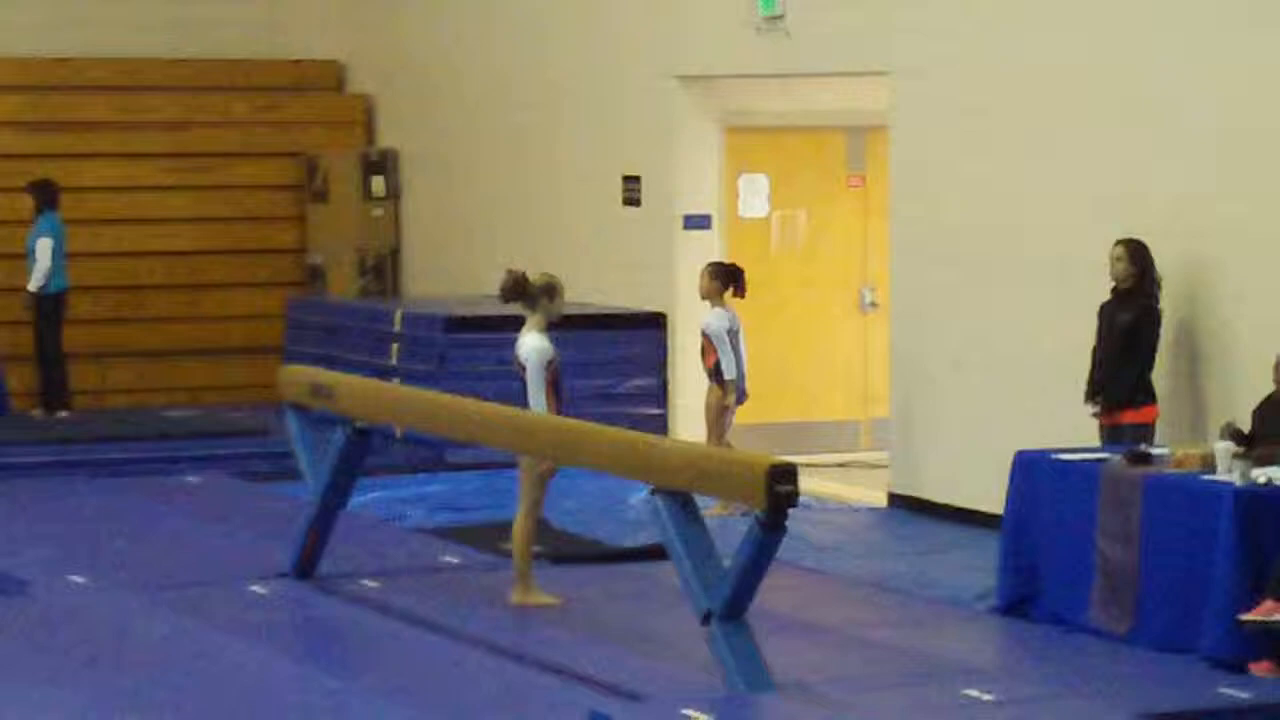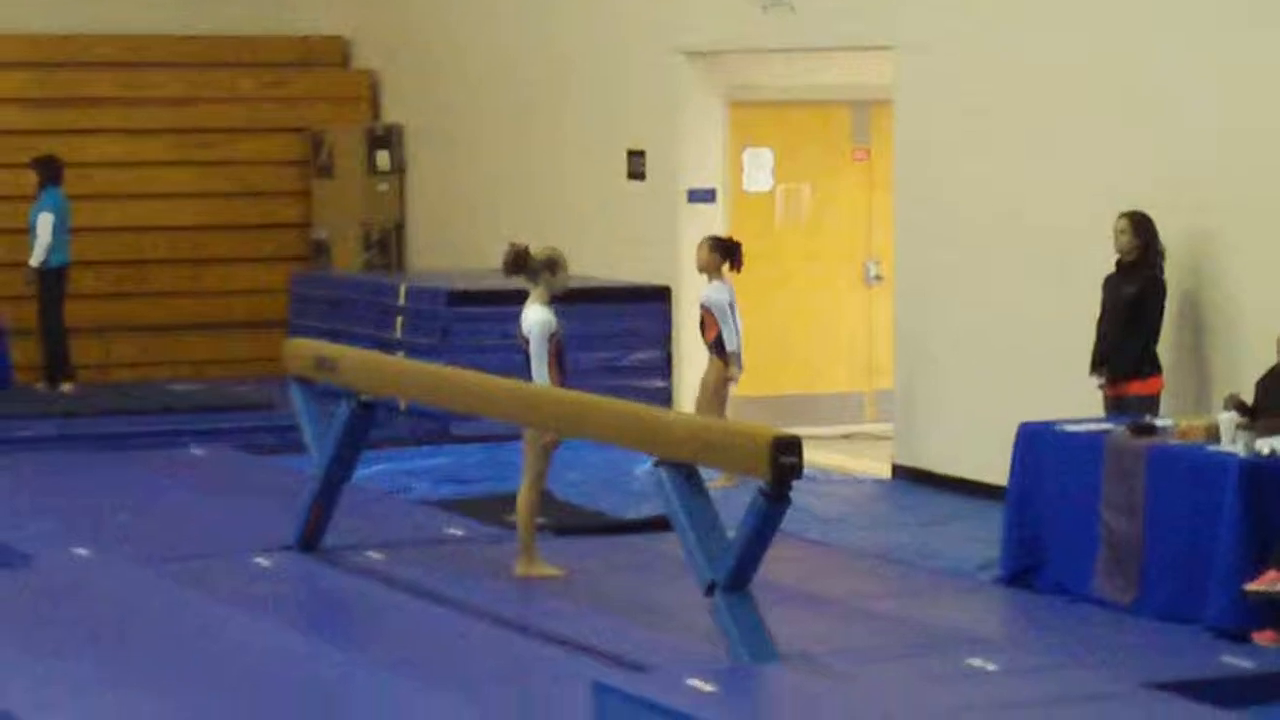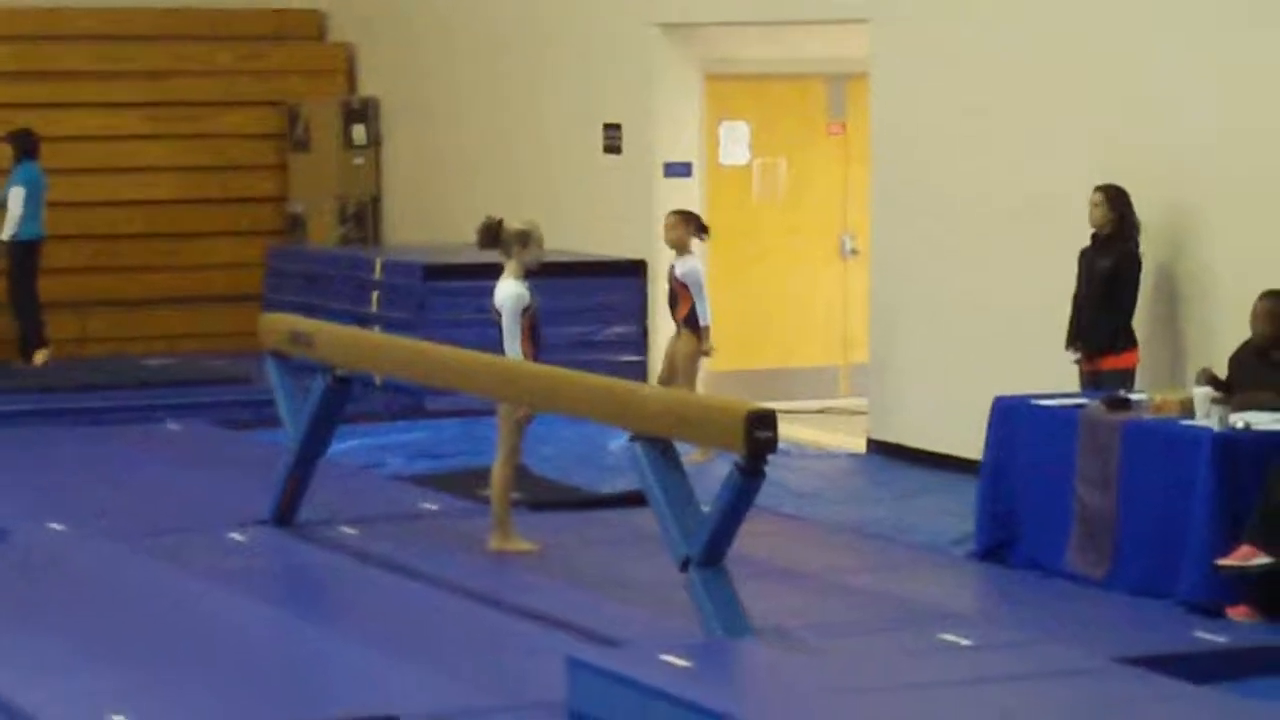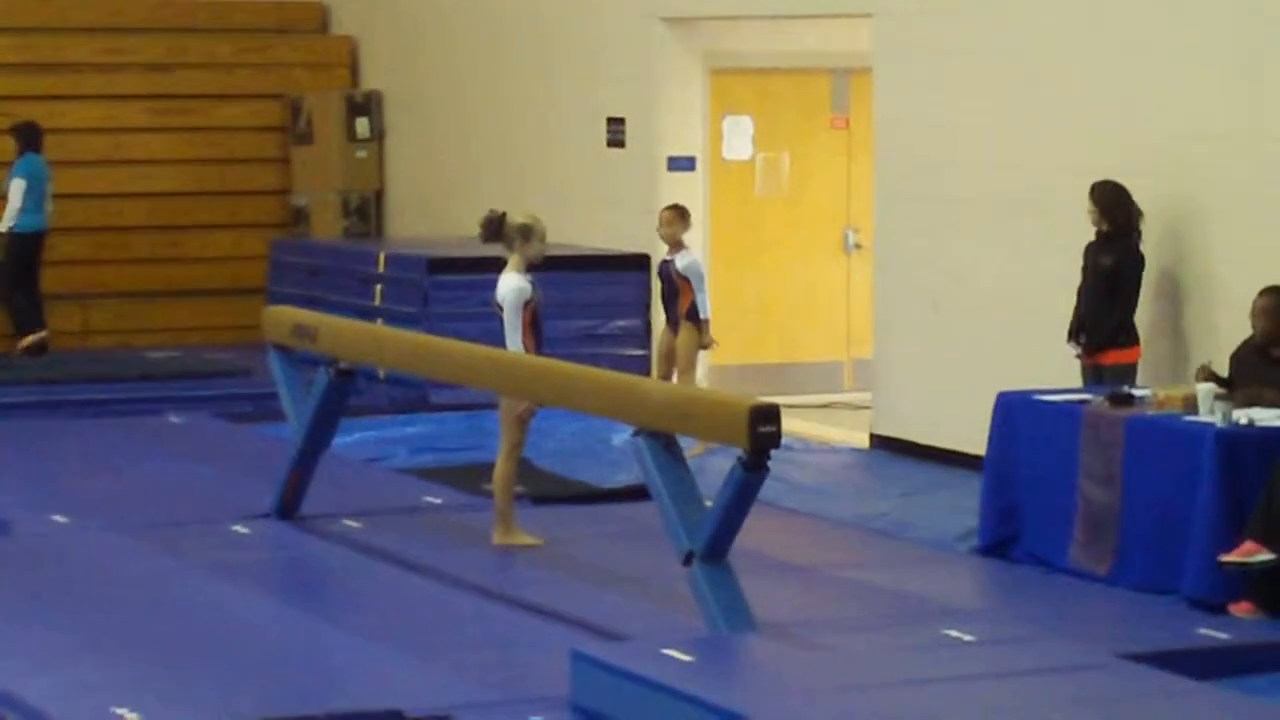
dt=0.2s
person 1, frame 1
left shoulder: (530, 339)
right shoulder: (538, 345)
right elbow: (537, 400)
left knee: (530, 511)
right knee: (528, 511)
left ankle: (525, 586)
right ankle: (521, 589)
person 1, frame 2
left shoulder: (537, 312)
right shoulder: (540, 317)
right elbow: (541, 372)
left knee: (534, 483)
right knee: (532, 483)
left ankle: (529, 557)
right ankle: (526, 560)
person 1, frame 3
left shoulder: (514, 286)
right shoulder: (512, 292)
right elbow: (513, 347)
left knee: (509, 458)
right knee: (507, 458)
left ankle: (504, 533)
right ankle: (500, 536)
person 1, frame 4
left shoulder: (519, 280)
right shoulder: (514, 285)
right elbow: (514, 340)
left knee: (512, 452)
right knee: (509, 452)
left ankle: (507, 527)
right ankle: (504, 530)
person 2, frame 1
left shoulder: (713, 320)
right shoulder: (730, 315)
left elbow: (726, 356)
right elbow: (738, 352)
left wrist: (730, 392)
right wrist: (740, 386)
left hip: (720, 385)
right hip: (729, 383)
left knee: (715, 444)
right knee: (721, 442)
left ankle: (726, 502)
person 2, frame 2
left shoulder: (714, 292)
right shoulder: (721, 288)
left elbow: (728, 329)
right elbow: (734, 325)
left wrist: (733, 364)
right wrist: (733, 361)
left hip: (720, 357)
right hip: (719, 356)
left knee: (714, 415)
right knee: (703, 410)
left ankle: (729, 473)
person 2, frame 3
left shoulder: (690, 266)
right shoulder: (677, 263)
left elbow: (702, 303)
left wrist: (706, 339)
left hip: (690, 331)
right hip: (680, 330)
left knee: (686, 390)
right knee: (665, 381)
left ankle: (704, 447)
person 2, frame 4
left shoulder: (690, 260)
right shoulder: (663, 260)
left elbow: (702, 296)
left wrist: (705, 332)
left hip: (688, 324)
right hip: (670, 323)
left knee: (686, 382)
right knee: (662, 378)
person 3, frame 1
left shoulder: (45, 223)
right shoulder: (53, 222)
left elbow: (44, 263)
left wrist: (32, 288)
left hip: (46, 292)
right hip: (53, 291)
left knee: (49, 347)
right knee: (45, 347)
left ankle: (60, 404)
right ankle: (48, 403)
person 3, frame 2
left shoulder: (46, 199)
right shoulder: (59, 197)
left elbow: (44, 237)
left wrist: (33, 263)
left hip: (48, 266)
right hip: (58, 264)
left knee: (51, 320)
right knee: (50, 320)
left ankle: (64, 377)
right ankle: (52, 376)
person 3, frame 3
left shoulder: (20, 172)
right shoulder: (37, 172)
left hip: (21, 240)
right hip: (34, 238)
right knee: (27, 292)
left ankle: (37, 346)
right ankle: (30, 350)
person 3, frame 4
left shoulder: (22, 165)
right shoulder: (43, 166)
left hip: (21, 232)
right hip: (38, 231)
right knee: (29, 286)
left ankle: (31, 328)
right ankle: (36, 346)
person 4, frame 1
left shoulder: (1146, 310)
right shoulder: (1107, 308)
left elbow: (1142, 363)
left wrist: (1112, 402)
right wrist: (1092, 396)
left hip: (1135, 407)
right hip: (1108, 409)
person 4, frame 2
left shoulder: (1151, 281)
right shoulder: (1111, 281)
left elbow: (1148, 334)
left wrist: (1117, 374)
right wrist: (1098, 368)
left hip: (1140, 379)
right hip: (1112, 381)
person 4, frame 3
left shoulder: (1126, 255)
right shoulder: (1087, 254)
left elbow: (1124, 309)
left wrist: (1094, 349)
right wrist: (1074, 343)
left hip: (1115, 353)
right hip: (1088, 355)
person 4, frame 4
left shoulder: (1129, 253)
right shoulder: (1092, 249)
left elbow: (1125, 306)
left wrist: (1093, 345)
right wrist: (1075, 336)
left hip: (1117, 348)
right hip: (1092, 349)
